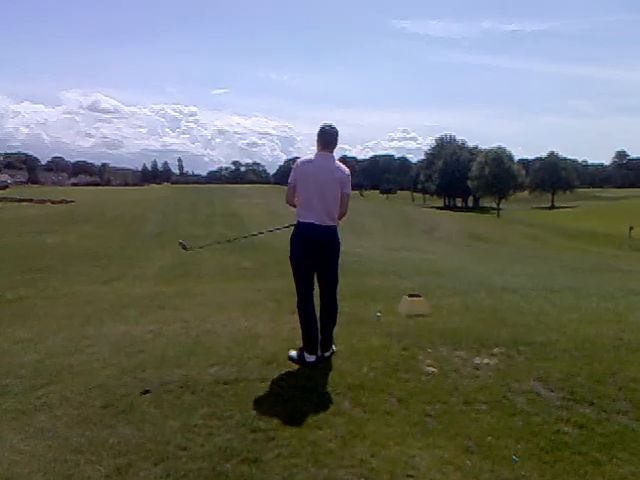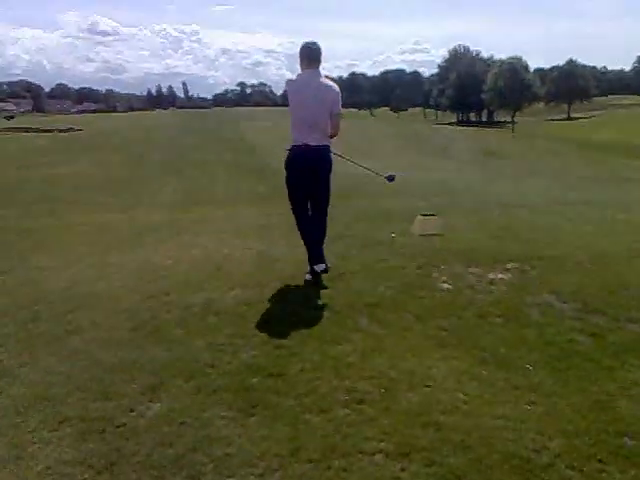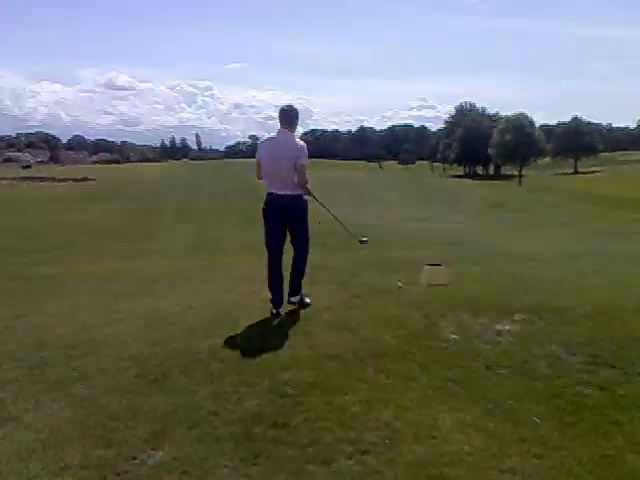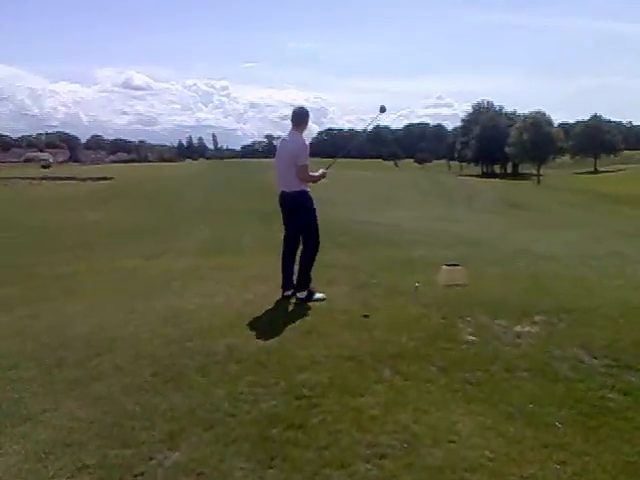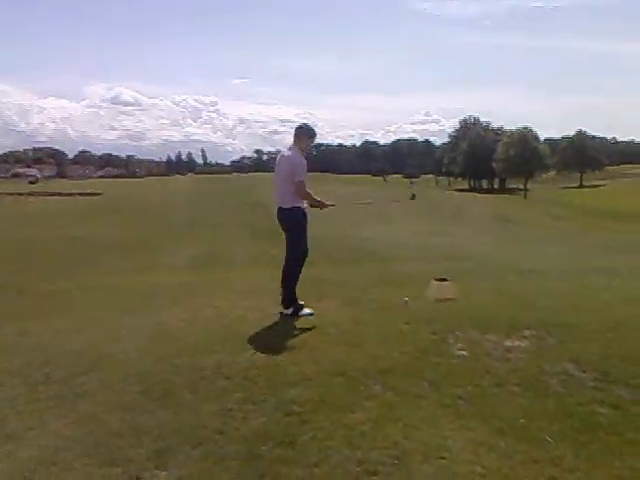
dt=1s
person 1, frame 1
left shoulder: (301, 164)
right shoulder: (343, 172)
left elbow: (290, 199)
right elbow: (343, 210)
left hip: (304, 232)
right hip: (329, 234)
left knee: (305, 292)
right knee: (329, 292)
left ankle: (309, 351)
right ankle: (326, 346)
person 1, frame 2
left shoulder: (292, 85)
right shoulder: (332, 89)
right elbow: (335, 130)
left hip: (298, 154)
right hip: (322, 154)
left knee: (301, 210)
right knee: (320, 211)
left ankle: (317, 261)
right ankle: (316, 260)
person 1, frame 3
left shoulder: (264, 144)
right shoulder: (299, 145)
left elbow: (260, 175)
right elbow: (302, 179)
right wrist: (305, 188)
left hip: (272, 202)
right hip: (294, 202)
left knee: (274, 254)
right knee: (301, 248)
left ankle: (276, 303)
right ankle: (295, 294)
person 1, frame 4
left shoulder: (283, 142)
right shoulder: (301, 144)
right elbow: (303, 176)
left wrist: (313, 177)
right wrist: (319, 175)
left hip: (285, 196)
right hip: (299, 197)
left knee: (290, 242)
right knee: (311, 242)
left ankle: (287, 287)
right ankle: (303, 289)
person 1, frame 5
left shoulder: (283, 156)
right shoulder: (298, 159)
right elbow: (301, 191)
left wrist: (311, 200)
right wrist: (317, 202)
left hip: (284, 210)
right hip: (294, 212)
left knee: (297, 254)
right knee: (295, 257)
left ankle: (288, 297)
right ankle: (289, 305)
